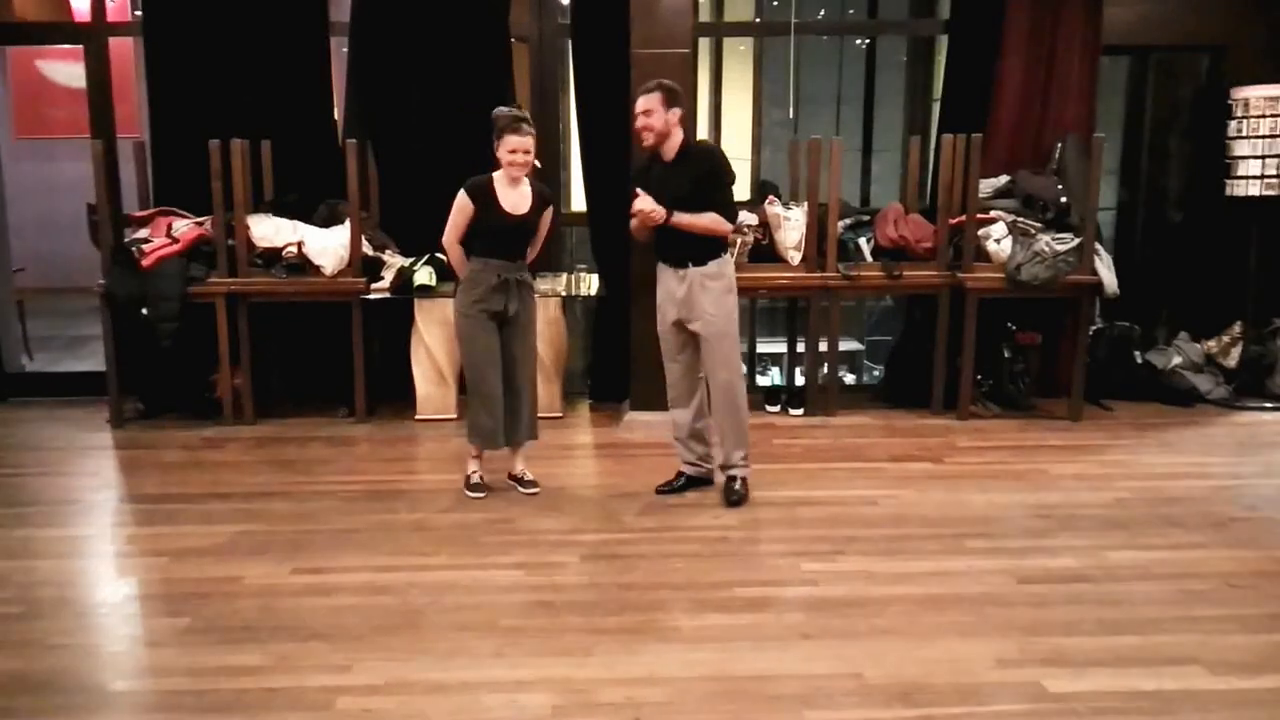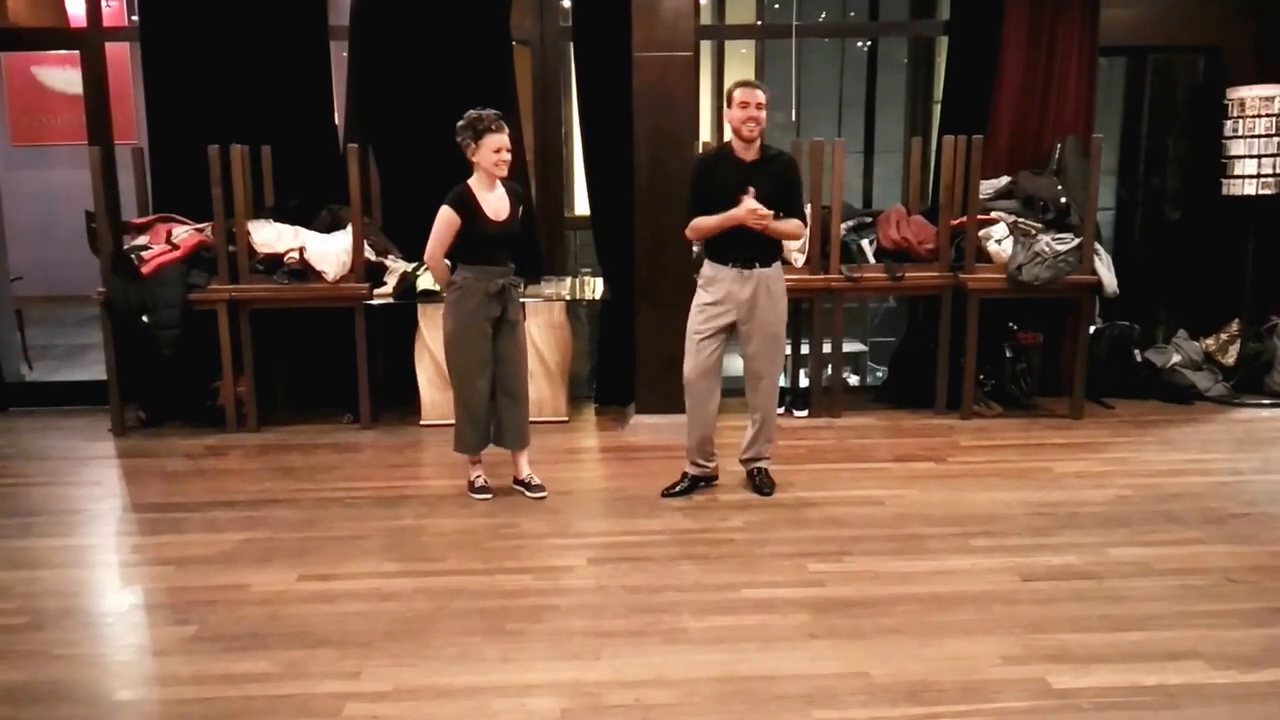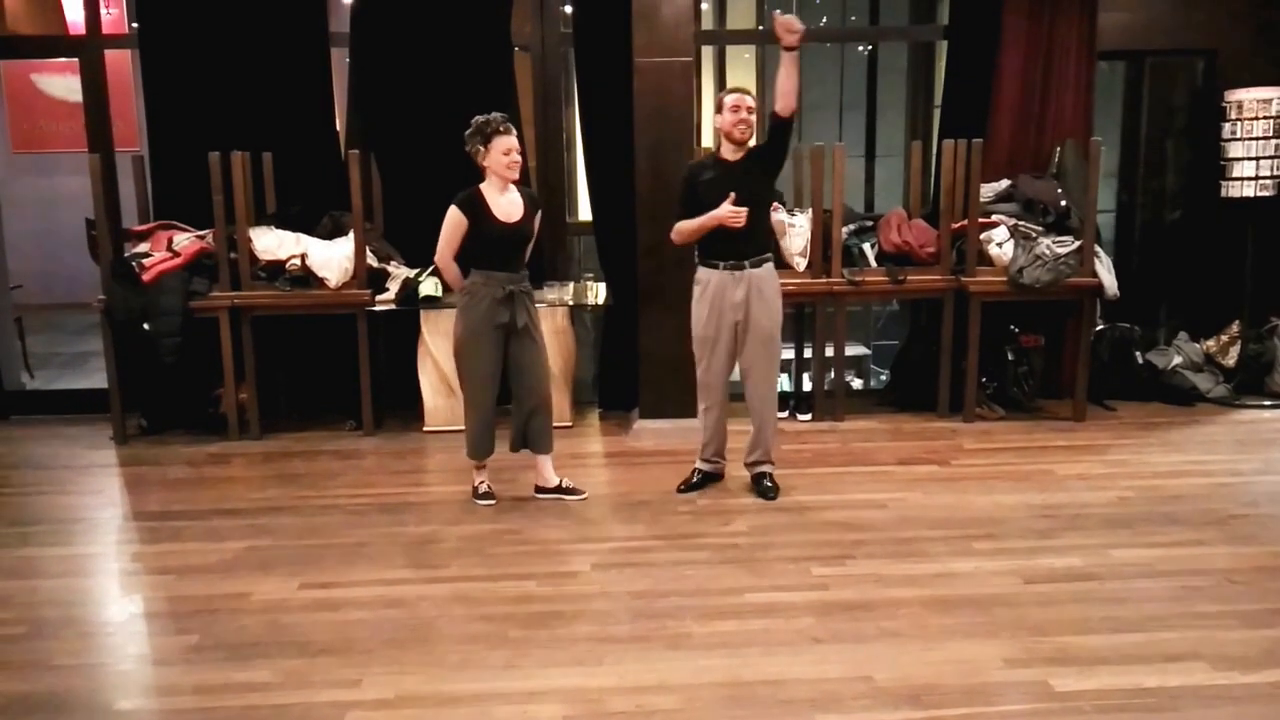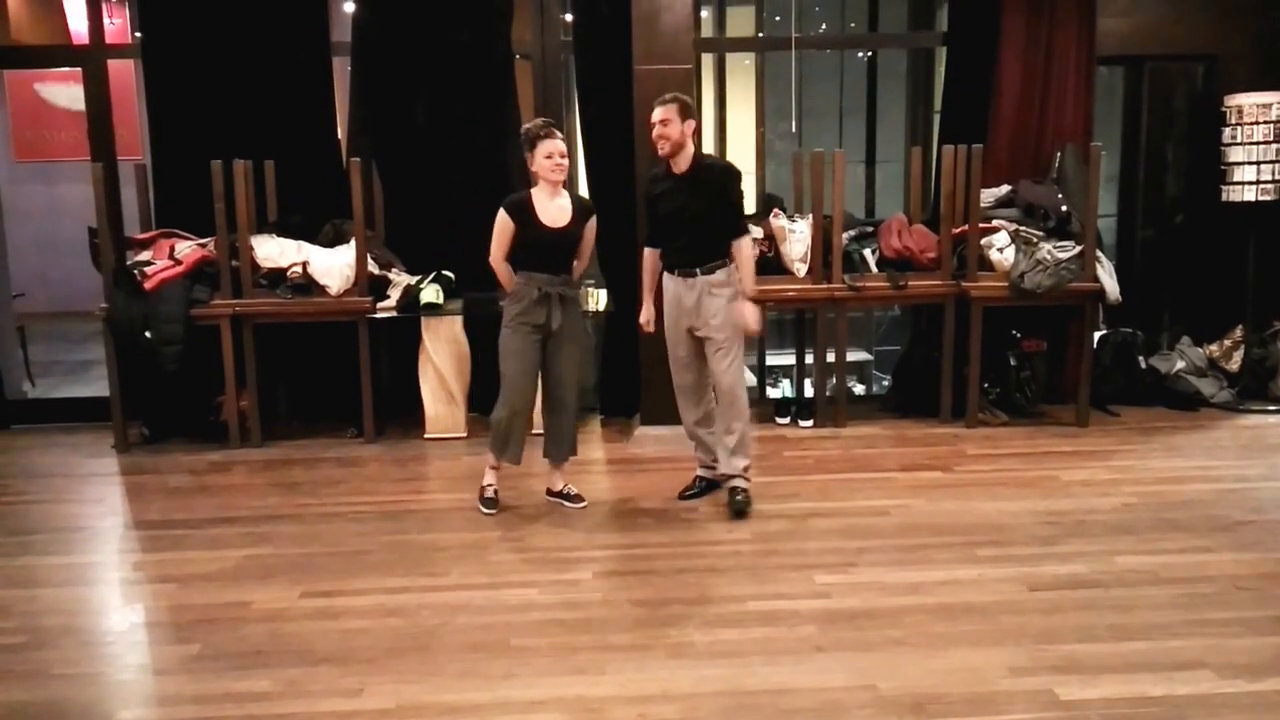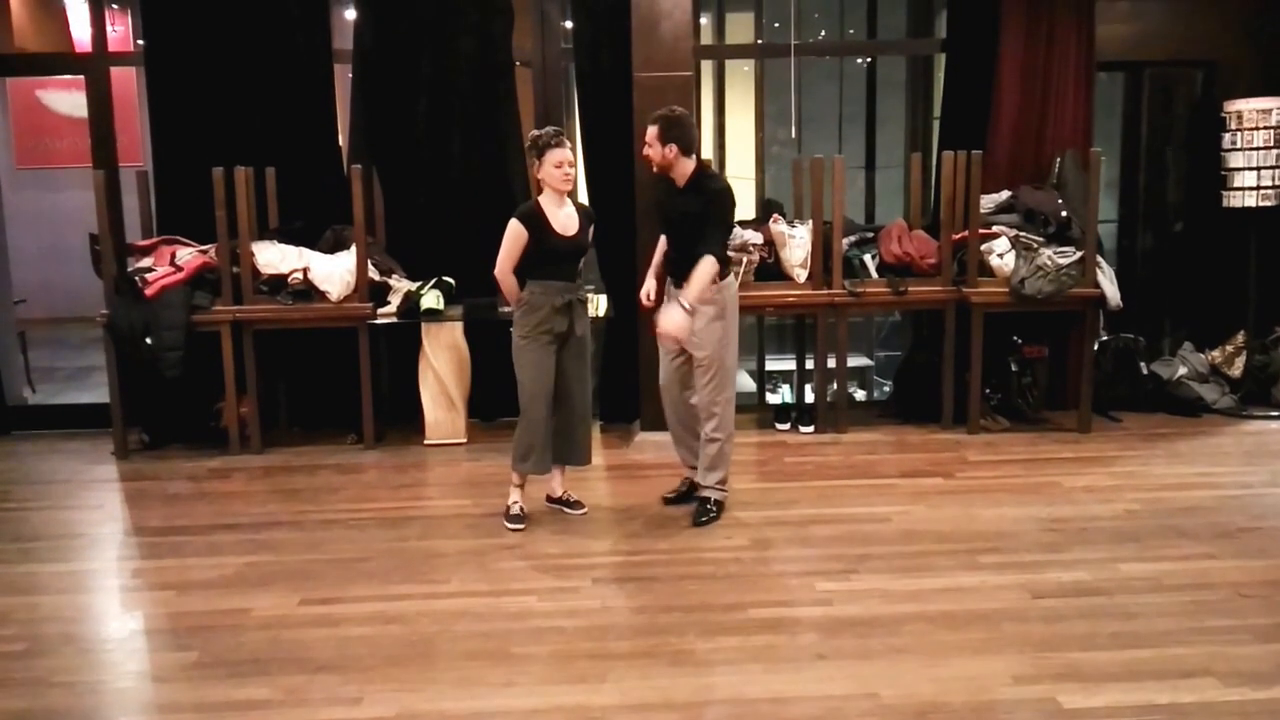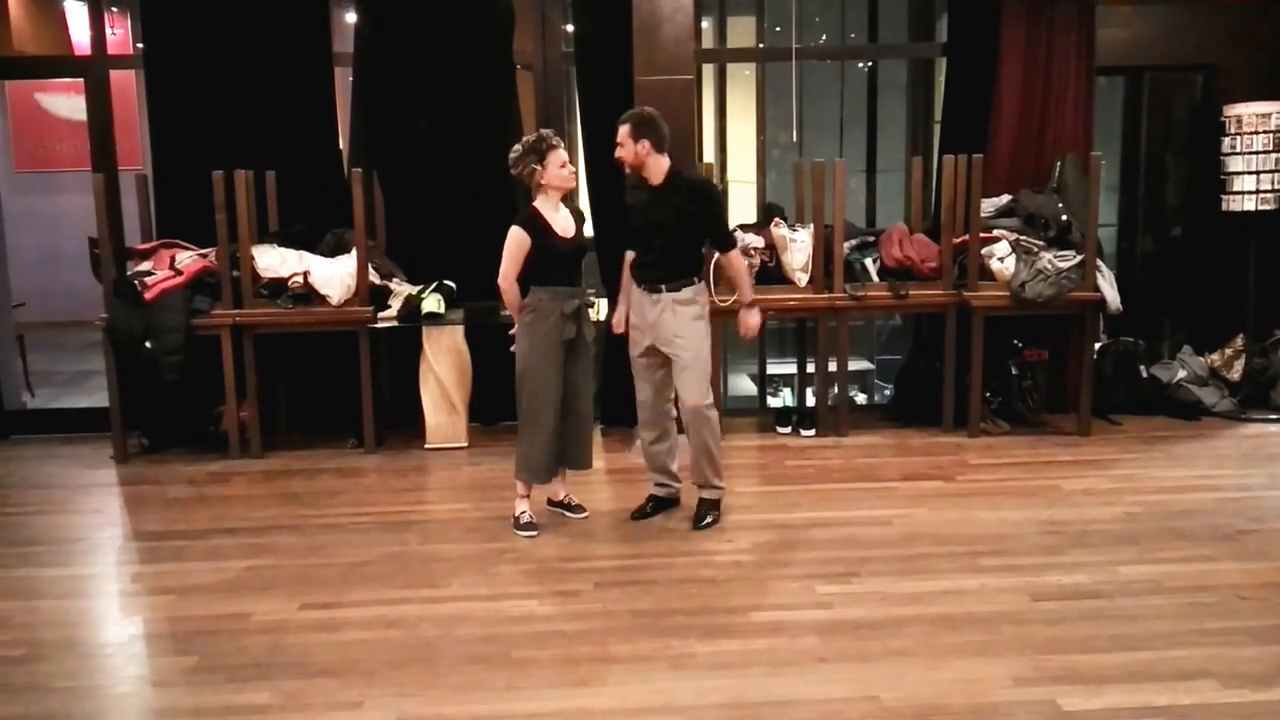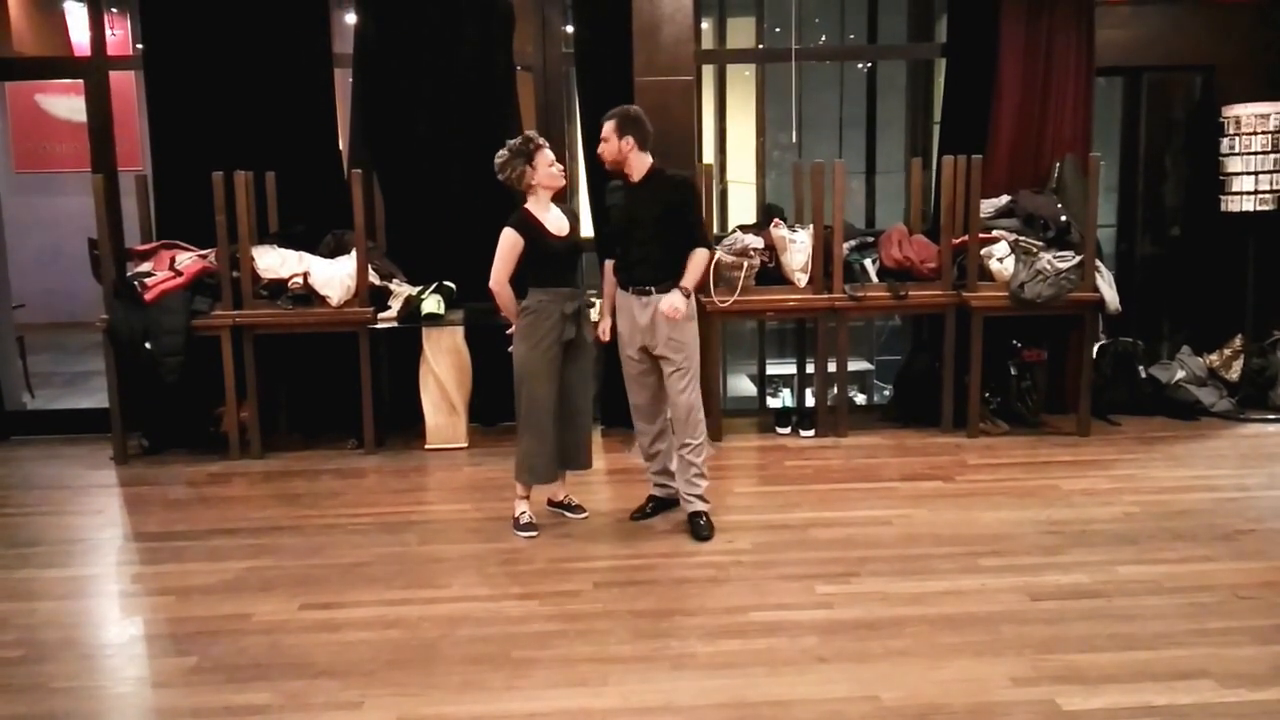
dt=0.7s
person 1, frame 1
left shoulder: (709, 159)
right shoulder: (645, 169)
left elbow: (724, 225)
left wrist: (666, 216)
right wrist: (639, 222)
left hip: (710, 276)
right hip: (668, 277)
left knee: (724, 374)
right knee: (680, 377)
left ankle: (735, 467)
right ankle: (695, 465)
person 1, frame 2
left shoulder: (783, 165)
right shoulder: (708, 164)
left elbow: (798, 228)
right elbow: (692, 230)
left wrist: (767, 222)
right wrist: (735, 216)
left hip: (766, 279)
right hip: (718, 278)
left knee: (763, 376)
right knee: (697, 372)
left ankle: (757, 460)
right ankle: (700, 465)
person 1, frame 3
left shoulder: (766, 161)
right shoulder: (698, 172)
left elbow: (786, 109)
right elbow: (678, 235)
left wrist: (790, 51)
right wrist: (715, 217)
left hip: (759, 279)
right hip: (712, 280)
left knee: (762, 381)
right knee: (711, 381)
left ankle: (761, 464)
right ankle: (710, 462)
person 1, frame 4
left shoulder: (720, 174)
right shoulder: (655, 183)
left elbow: (741, 237)
left wrist: (747, 298)
right wrist: (647, 299)
left hip: (716, 284)
right hip: (674, 287)
left knee: (728, 382)
right knee: (688, 386)
left ankle: (736, 477)
right ankle: (708, 468)
person 1, frame 5
left shoulder: (715, 192)
right shoulder: (665, 185)
left elbow: (713, 256)
left wrist: (682, 307)
right wrist: (654, 274)
left hip: (711, 298)
right hip: (676, 297)
left knee: (714, 399)
right knee: (673, 392)
left ankle: (713, 489)
right ankle: (694, 475)
person 1, frame 6
left shoulder: (697, 190)
right shoulder: (632, 190)
left elbow: (727, 248)
left wrist: (748, 303)
right wrist: (622, 303)
left hip: (684, 302)
right hip: (642, 302)
left knee: (695, 401)
right knee: (649, 406)
left ankle: (710, 490)
right ankle: (664, 488)
person 1, frame 7
left shoulder: (678, 187)
right shoulder: (615, 194)
left elbow: (699, 248)
left wrist: (684, 293)
right wrist: (606, 312)
left hip: (669, 302)
right hip: (628, 305)
left knee: (685, 406)
right knee: (644, 407)
left ankle: (695, 501)
right ankle: (663, 488)
person 2, frame 1
left shoulder: (542, 197)
right shoulder: (476, 189)
right elbow: (450, 242)
right wrist: (476, 281)
left hip: (519, 291)
right hip: (479, 292)
left knee: (521, 376)
right knee: (484, 378)
left ankle: (517, 463)
right ankle: (474, 462)
person 2, frame 2
left shoulder: (515, 195)
right shoulder: (460, 200)
right elbow: (432, 257)
right wrist: (458, 290)
left hip: (507, 295)
right hip: (470, 299)
left knee: (514, 382)
right knee: (473, 384)
left ankle: (521, 468)
right ankle: (475, 468)
person 2, frame 3
left shoulder: (530, 201)
right shoulder: (468, 203)
right elbow: (444, 259)
right wrist: (473, 294)
left hip: (521, 299)
right hip: (482, 303)
left knee: (535, 386)
right knee: (481, 390)
left ankle: (545, 477)
right ankle: (480, 474)
person 2, frame 4
left shoulder: (583, 208)
right shoulder: (516, 206)
right elbow: (498, 259)
right wrist: (524, 292)
left hip: (566, 306)
right hip: (525, 306)
left knee: (564, 393)
right knee: (516, 394)
left ankle: (556, 480)
right ankle: (491, 474)
person 2, frame 5
left shoulder: (585, 215)
right shoulder: (527, 216)
right elbow: (503, 271)
right wrist: (525, 307)
left hip: (575, 312)
right hip: (537, 315)
left knee: (574, 402)
right knee: (536, 403)
left ankle: (558, 487)
right ankle: (515, 493)
person 2, frame 6
left shoulder: (576, 215)
right shoulder: (527, 222)
right elbow: (506, 281)
right wrist: (523, 319)
left hip: (576, 316)
right hip: (543, 319)
left knee: (576, 405)
right knee: (538, 408)
left ankle: (558, 490)
right ankle: (522, 501)
person 2, frame 7
left shoulder: (568, 215)
right shoulder: (520, 223)
right elbow: (498, 282)
left wrist: (577, 309)
right wrist: (521, 321)
left hip: (575, 318)
right hip: (541, 320)
left knee: (574, 405)
right knee: (537, 410)
left ankle: (558, 490)
right ankle: (522, 501)
